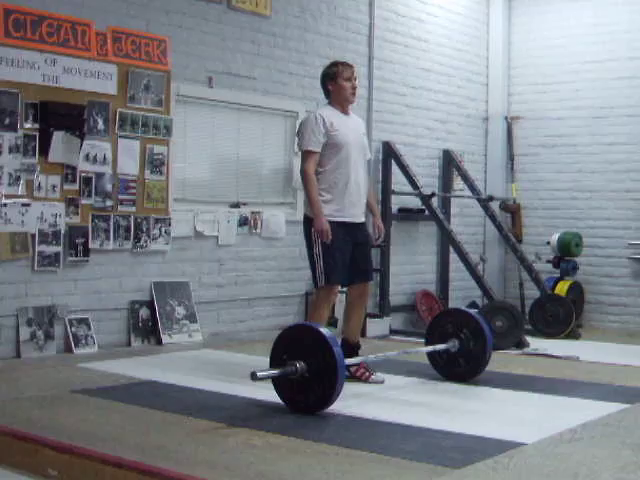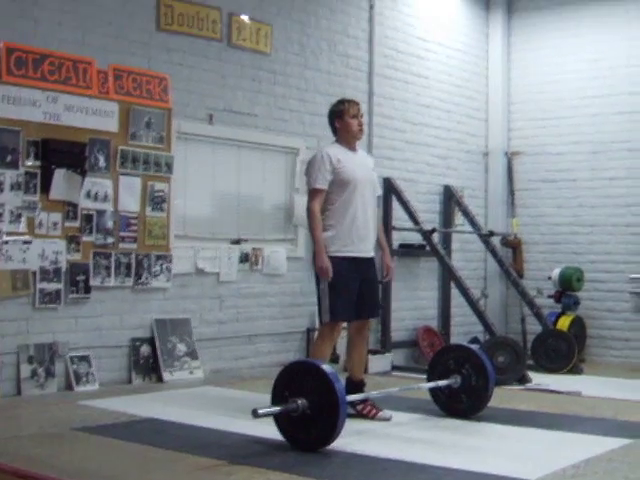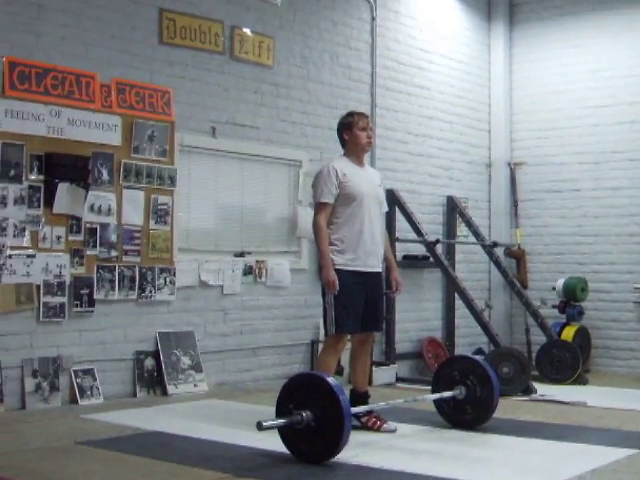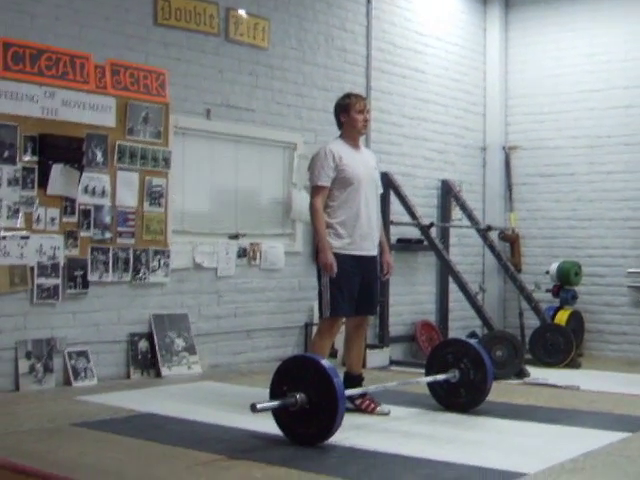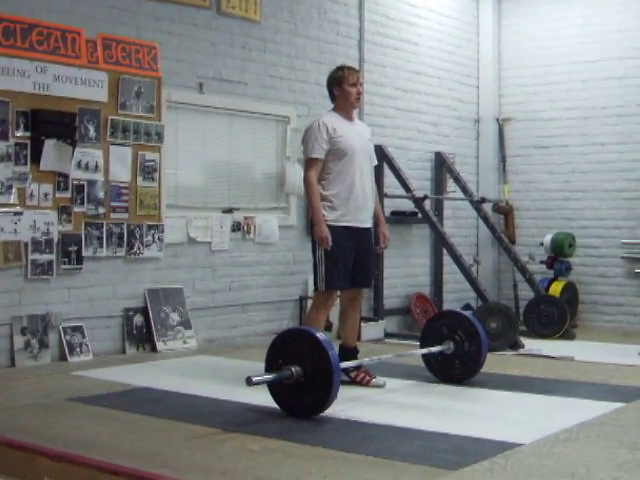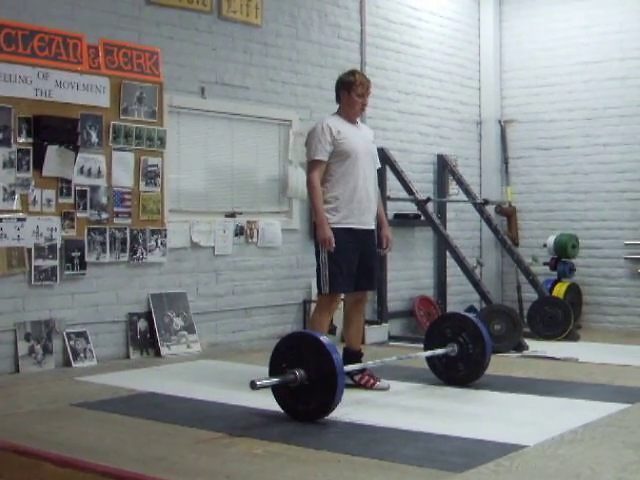
dt=0.5s
person 1, frame 1
left shoulder: (358, 123)
right shoulder: (319, 119)
right elbow: (308, 169)
left wrist: (375, 214)
right wrist: (318, 214)
left hip: (355, 220)
right hip: (328, 220)
left knee: (361, 287)
right knee: (327, 289)
left ankle: (349, 357)
person 1, frame 2
left shoulder: (367, 160)
right shoulder: (327, 156)
right elbow: (314, 207)
left wrist: (385, 251)
right wrist: (320, 252)
left hip: (364, 256)
right hip: (338, 256)
left knee: (362, 324)
right knee: (332, 325)
left ankle: (355, 394)
person 1, frame 3
left shoulder: (374, 175)
right shoulder: (333, 170)
right elbow: (320, 220)
left wrist: (392, 266)
right wrist: (327, 266)
left hip: (372, 270)
right hip: (344, 269)
left knee: (365, 337)
right knee: (337, 338)
left ankle: (359, 406)
person 1, frame 4
left shoulder: (370, 157)
right shoulder: (330, 153)
right elbow: (317, 203)
left wrist: (384, 249)
right wrist: (324, 249)
left hip: (367, 253)
right hip: (340, 253)
left knee: (360, 321)
right knee: (331, 321)
left ankle: (353, 388)
person 1, frame 5
left shoulder: (364, 130)
right shoulder: (323, 125)
right elbow: (311, 176)
left wrist: (380, 221)
right wrist: (319, 222)
left hip: (362, 225)
right hip: (334, 225)
left knee: (354, 293)
right knee: (327, 294)
left ankle: (348, 362)
person 1, frame 6
left shoulder: (366, 132)
right shoulder: (327, 128)
right elbow: (314, 177)
left wrist: (383, 224)
right wrist: (322, 223)
left hip: (365, 227)
right hip: (338, 228)
left knee: (359, 297)
right knee: (330, 298)
left ankle: (353, 365)
